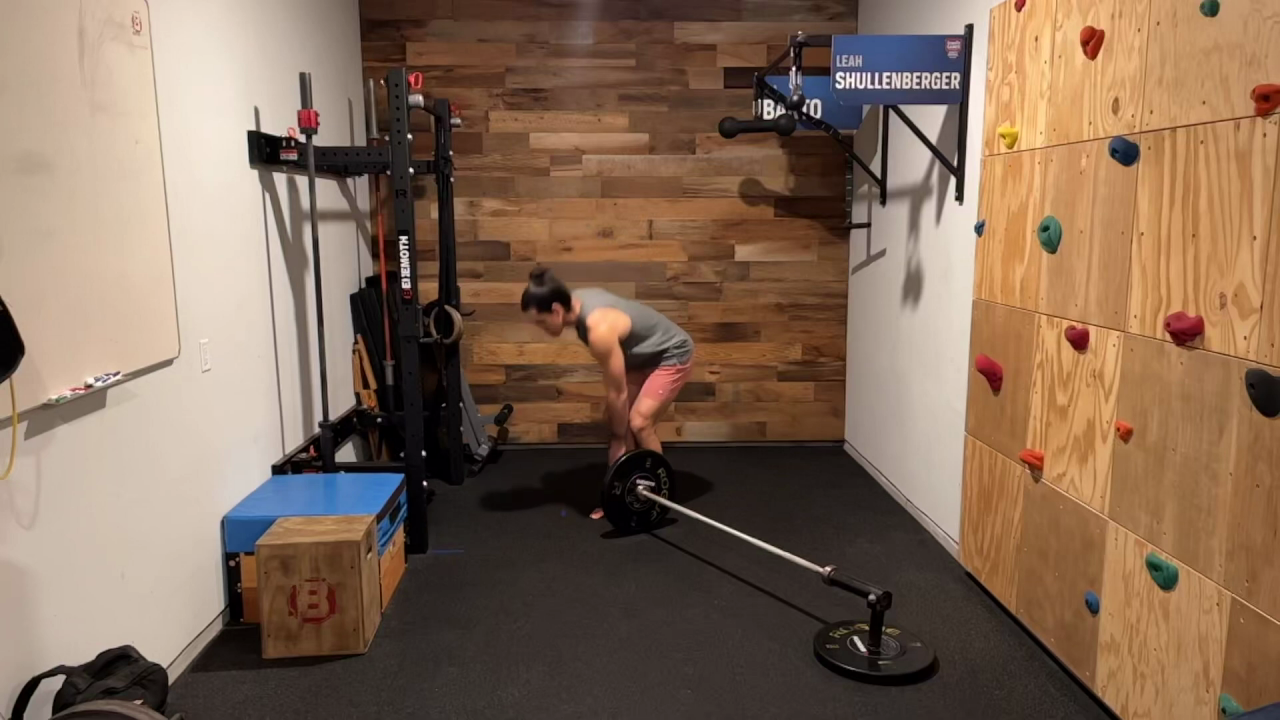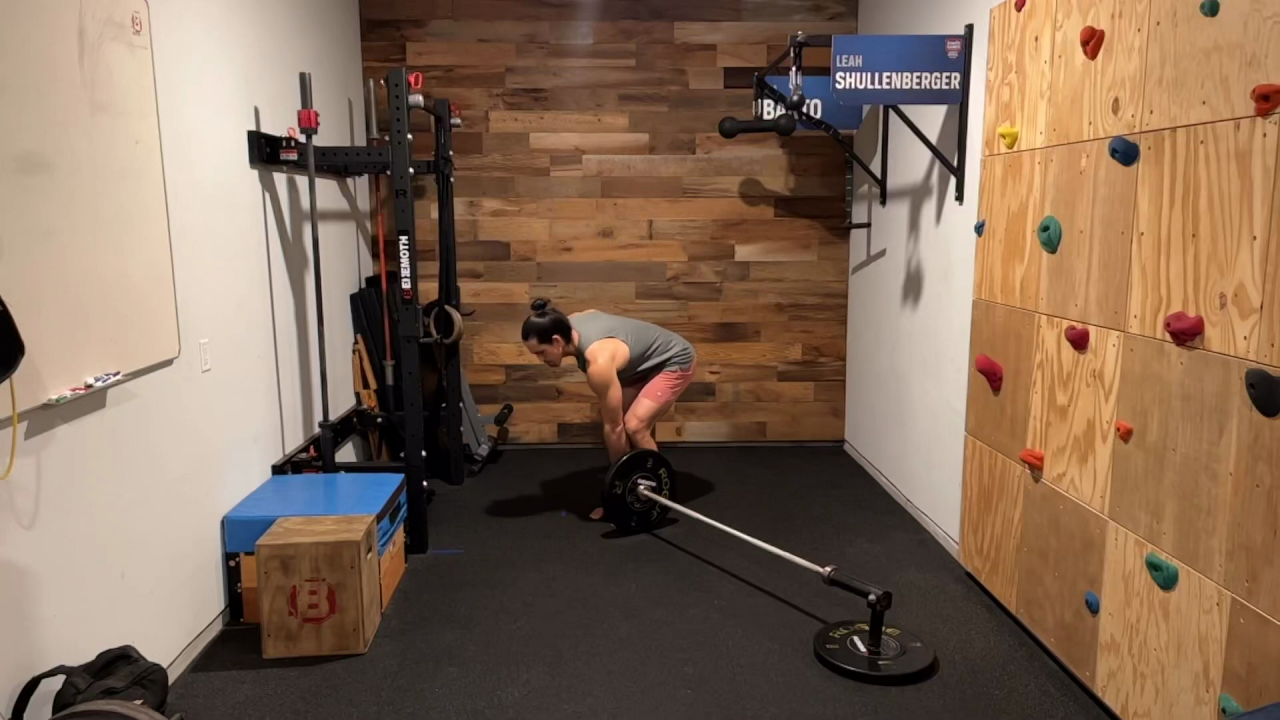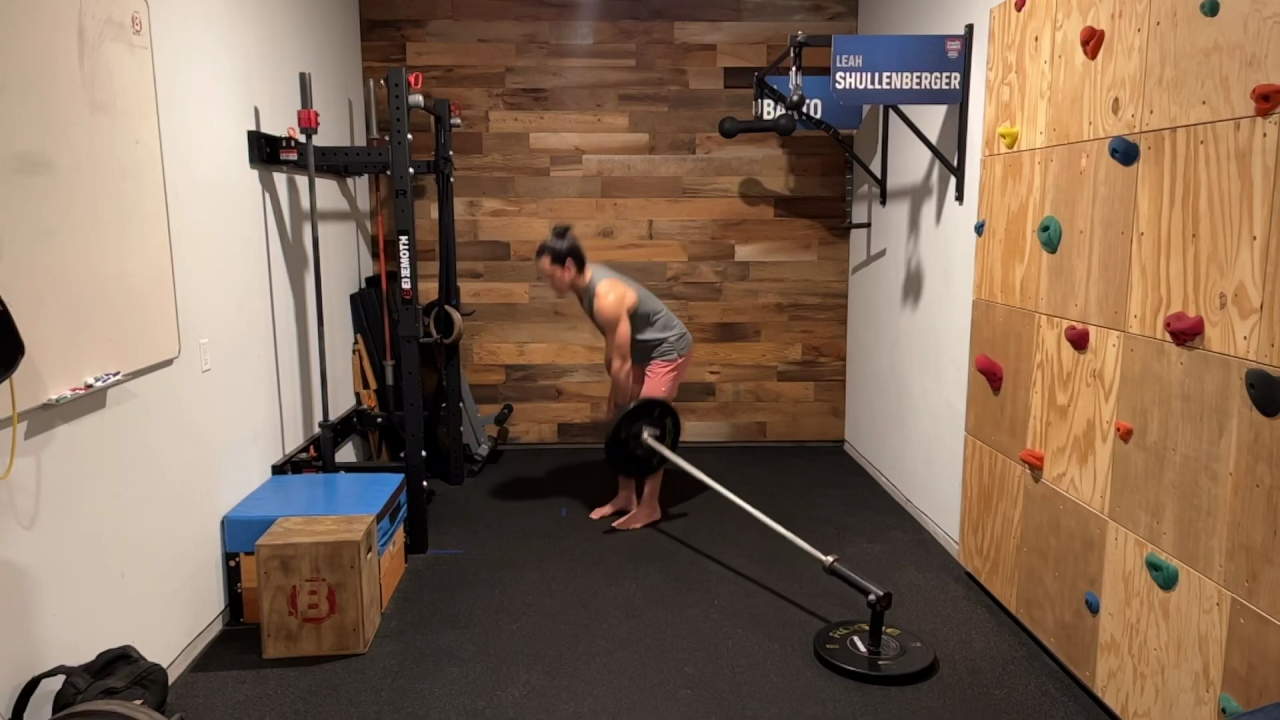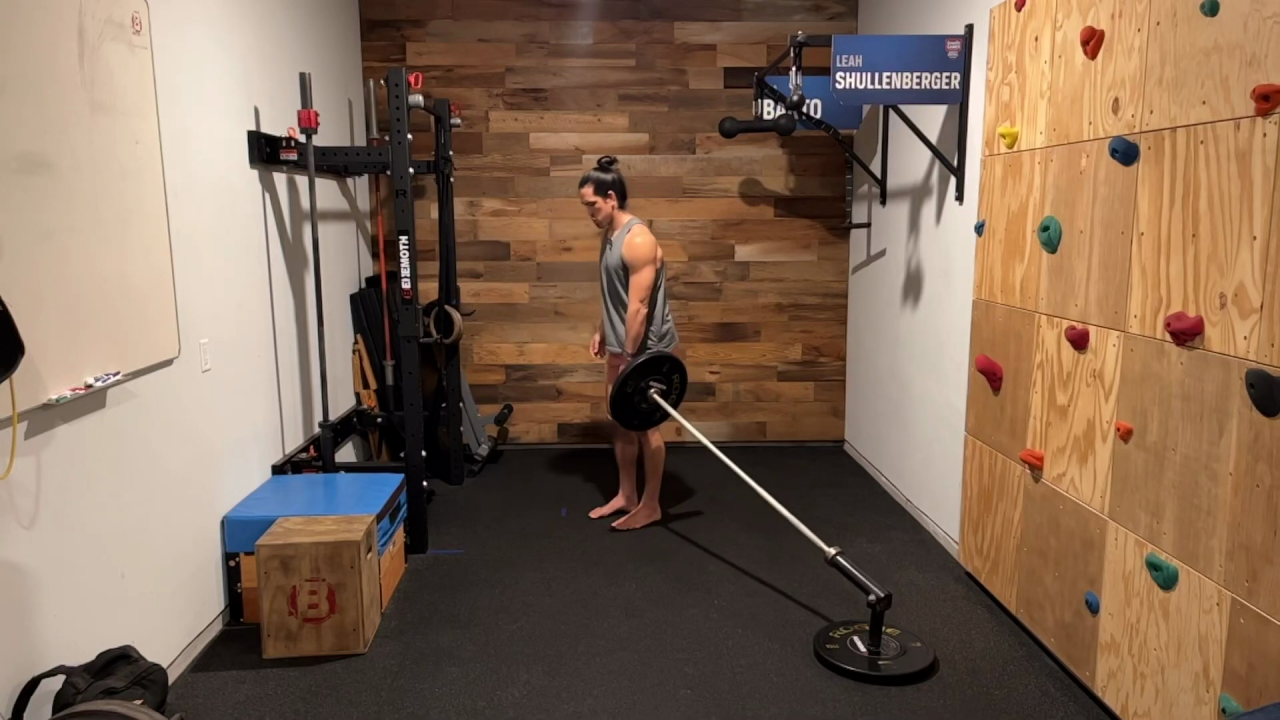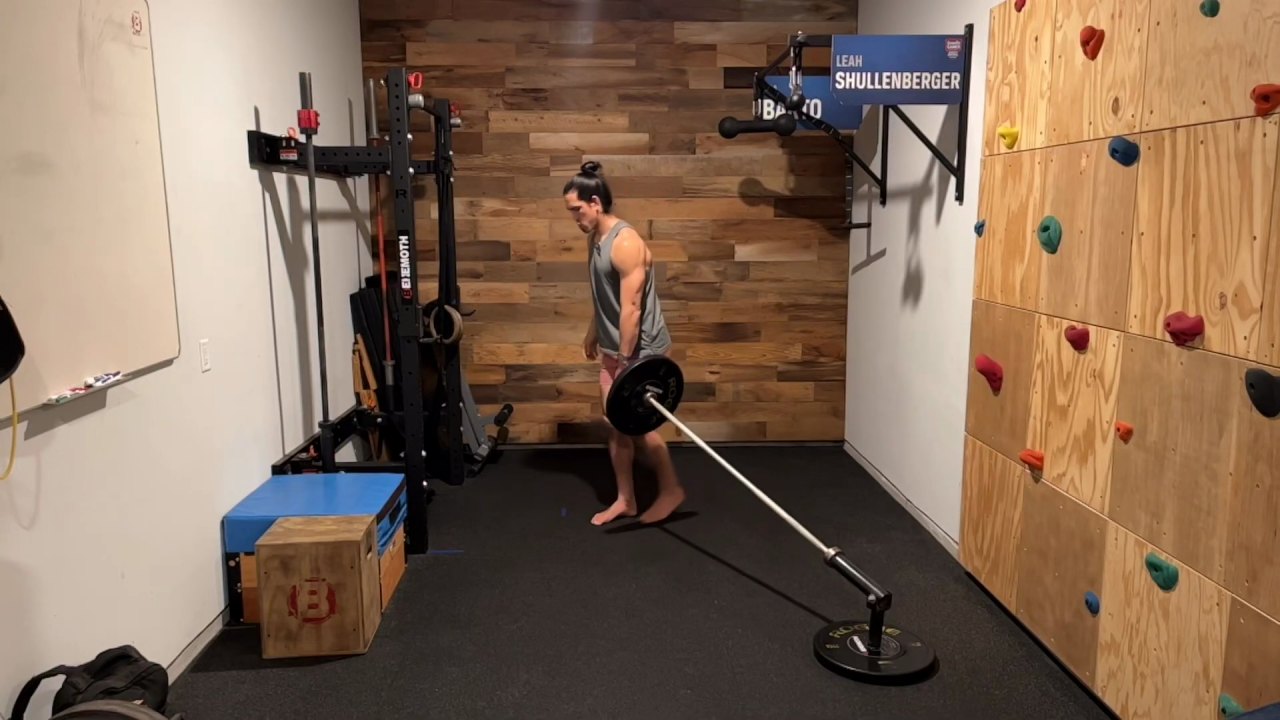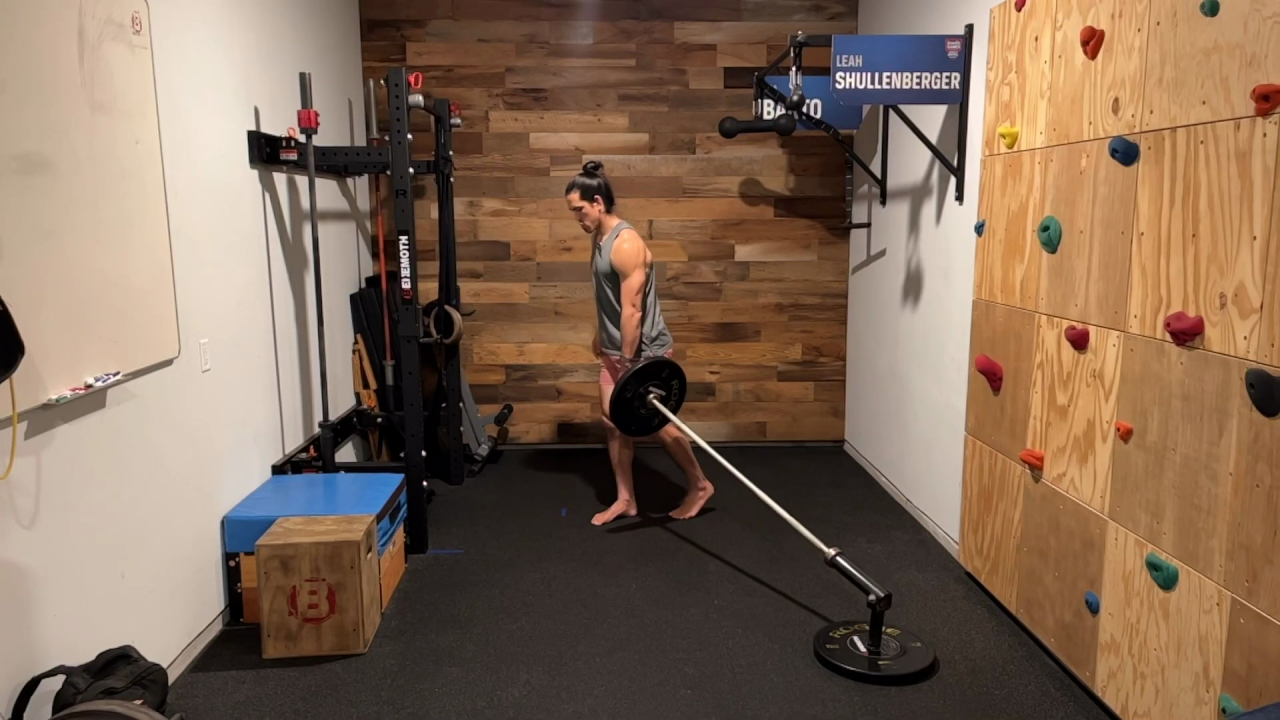
dt=0.5s
person 1, frame 1
left shoulder: (599, 329)
right shoulder: (578, 300)
left elbow: (617, 392)
left wrist: (618, 440)
left hip: (672, 354)
right hip: (645, 354)
left knee: (639, 422)
right knee: (614, 417)
person 1, frame 2
left shoulder: (598, 361)
right shoulder: (572, 323)
left elbow: (614, 428)
left hip: (675, 361)
right hip: (647, 359)
left knee: (634, 424)
right knee: (613, 418)
person 1, frame 3
left shoulder: (606, 298)
right shoulder: (585, 278)
left elbow: (622, 364)
left wrist: (624, 410)
left hip: (668, 348)
right hip: (642, 347)
right knee: (617, 417)
left ankle: (650, 506)
right ankle: (626, 495)
person 1, frame 4
left shoulder: (638, 240)
right shoulder: (609, 234)
left elbow: (639, 307)
left wrist: (630, 359)
right wrist: (601, 332)
left hip: (646, 350)
right hip: (620, 347)
left knee: (644, 426)
right knee: (620, 423)
left ankle: (650, 505)
right ankle: (625, 495)
person 1, frame 5
left shoulder: (625, 243)
right shoulder: (596, 238)
left elbow: (631, 308)
left wrist: (628, 362)
right wrist: (591, 335)
left hip: (641, 350)
right hip: (613, 349)
right knee: (615, 424)
left ankle: (670, 489)
right ankle: (625, 499)
person 1, frame 6
left shoulder: (626, 244)
right shoulder: (599, 238)
left elbow: (632, 310)
left wrist: (630, 363)
right wrist: (600, 335)
left hip: (643, 351)
right hip: (614, 350)
left knee: (657, 424)
right knee: (613, 423)
left ankle: (700, 485)
right ankle: (625, 499)
